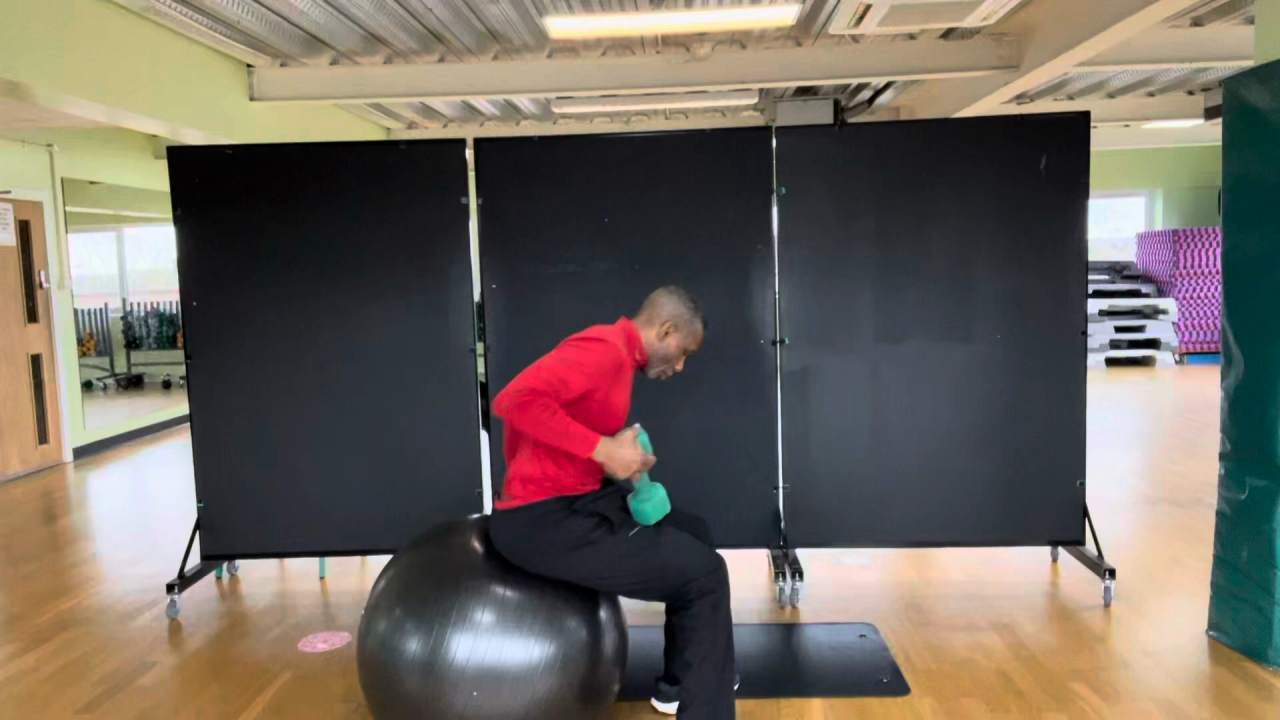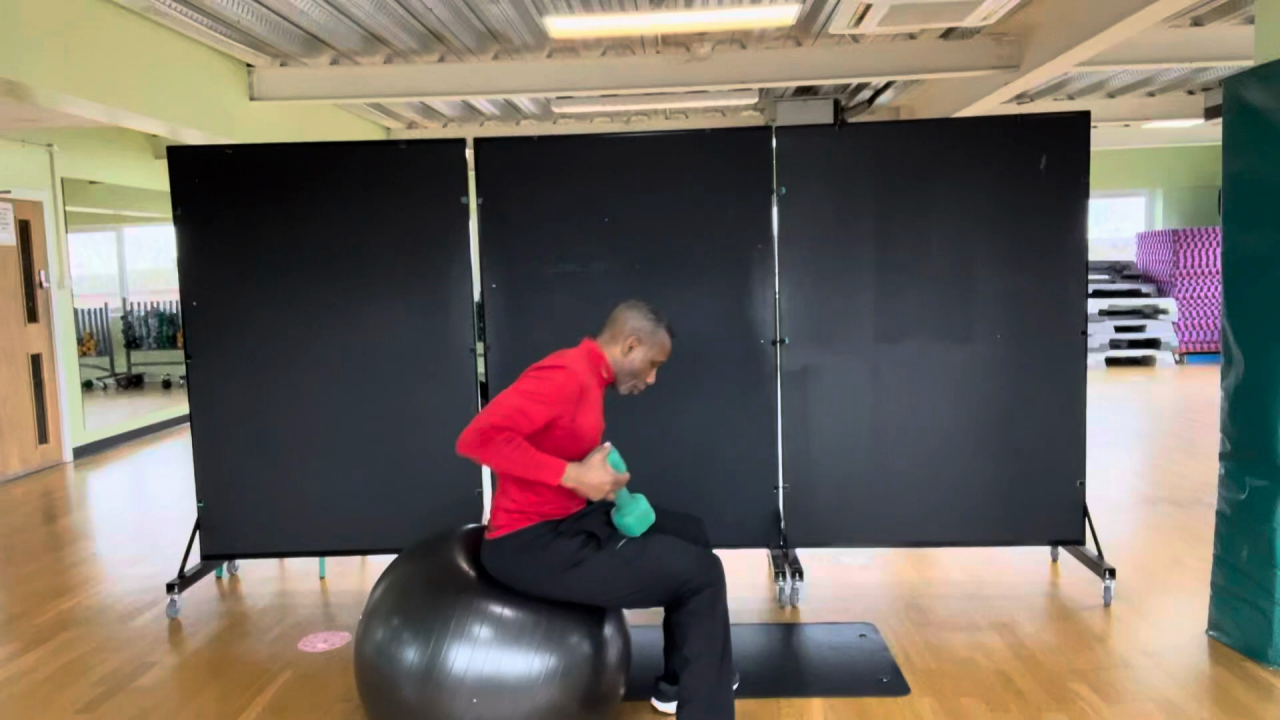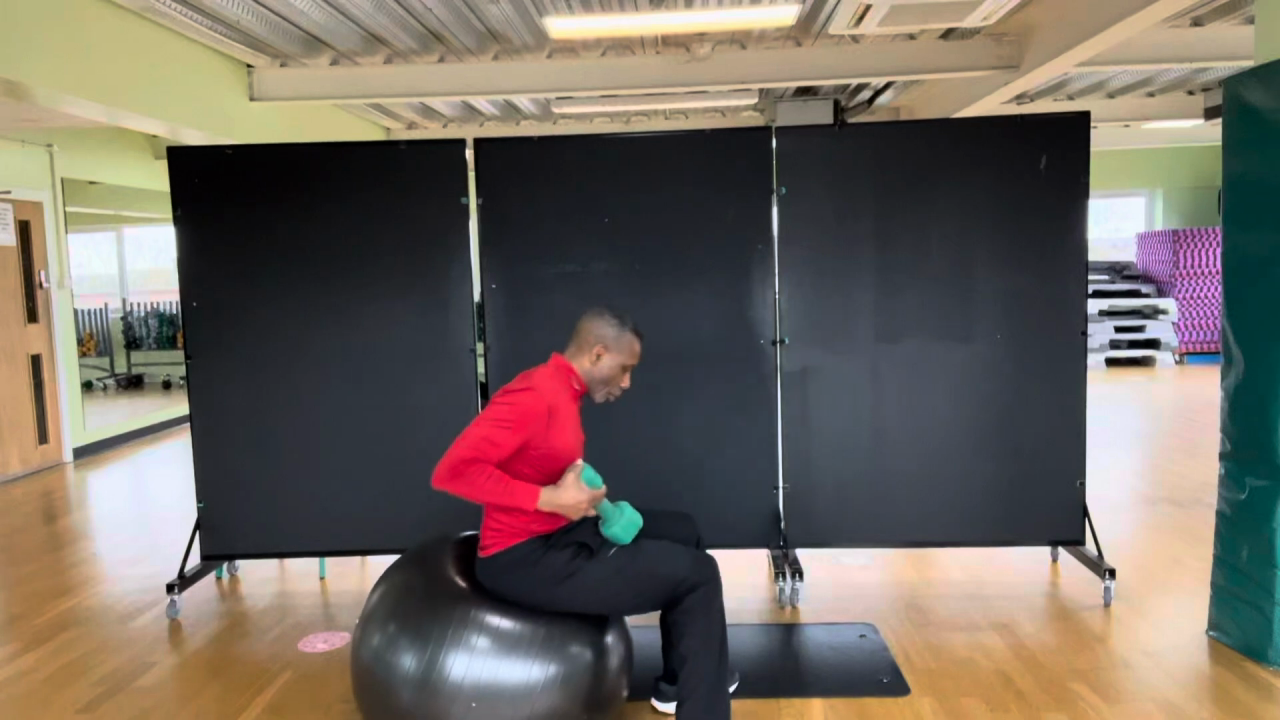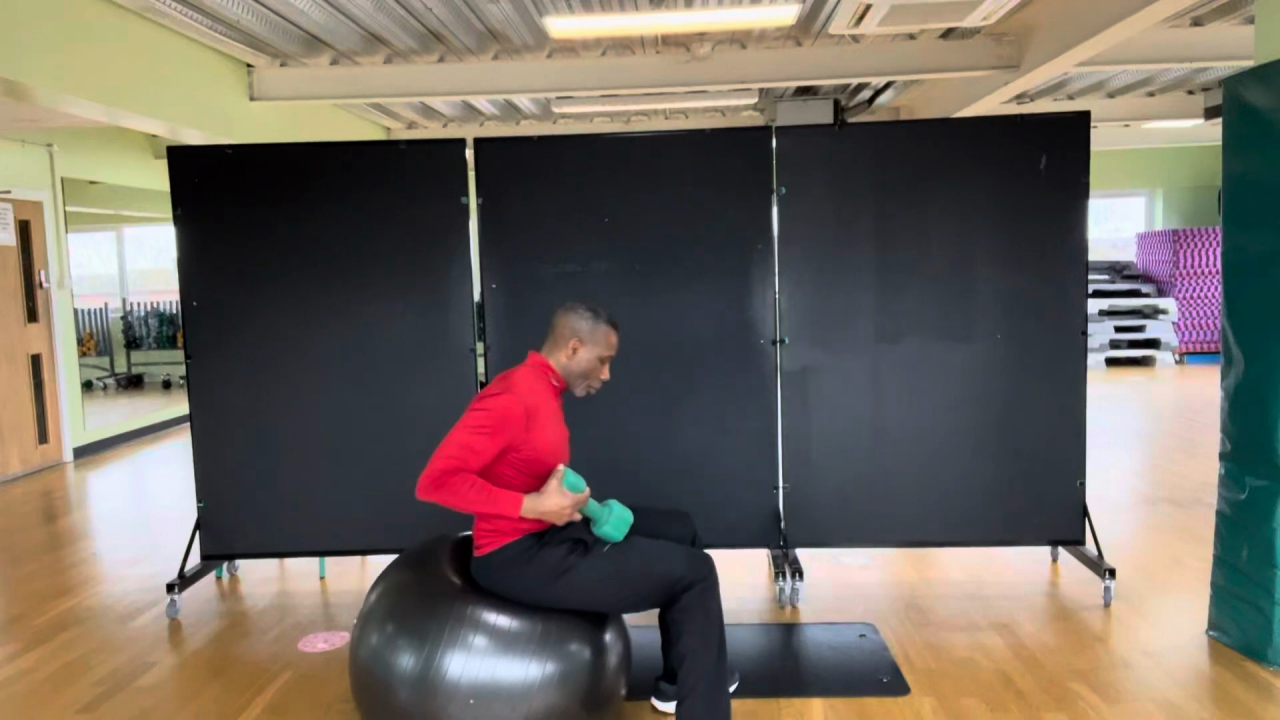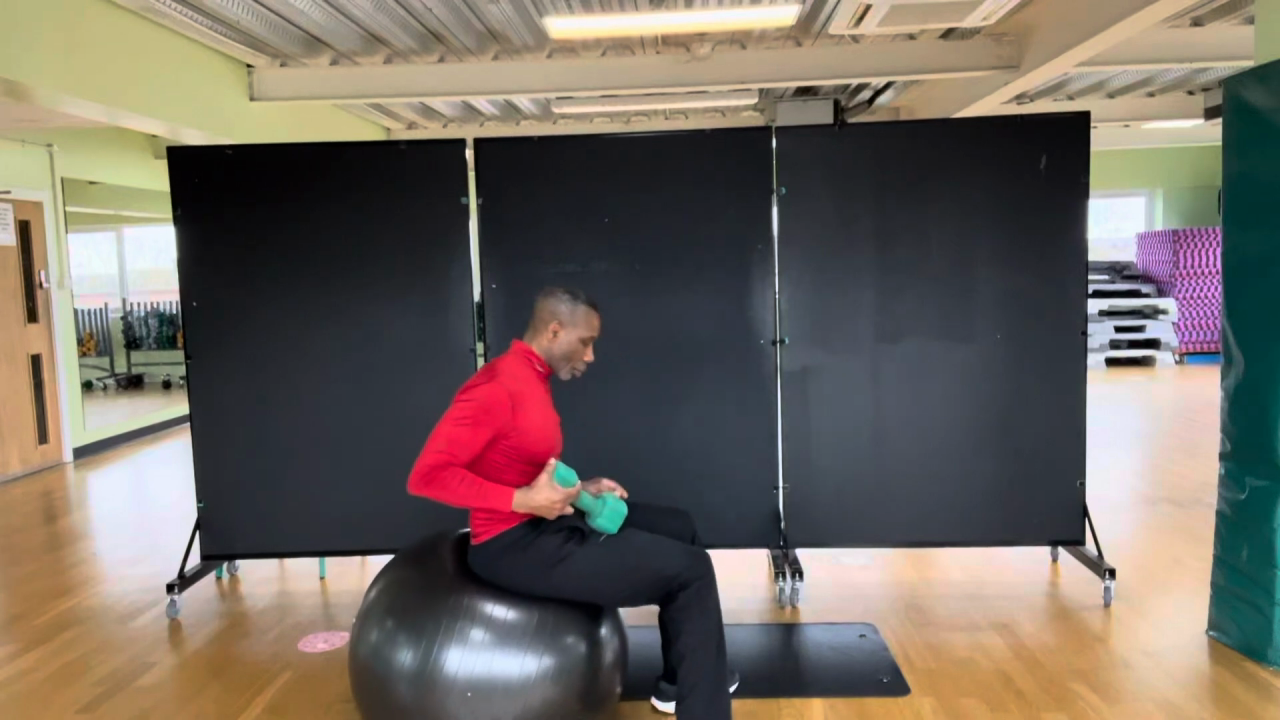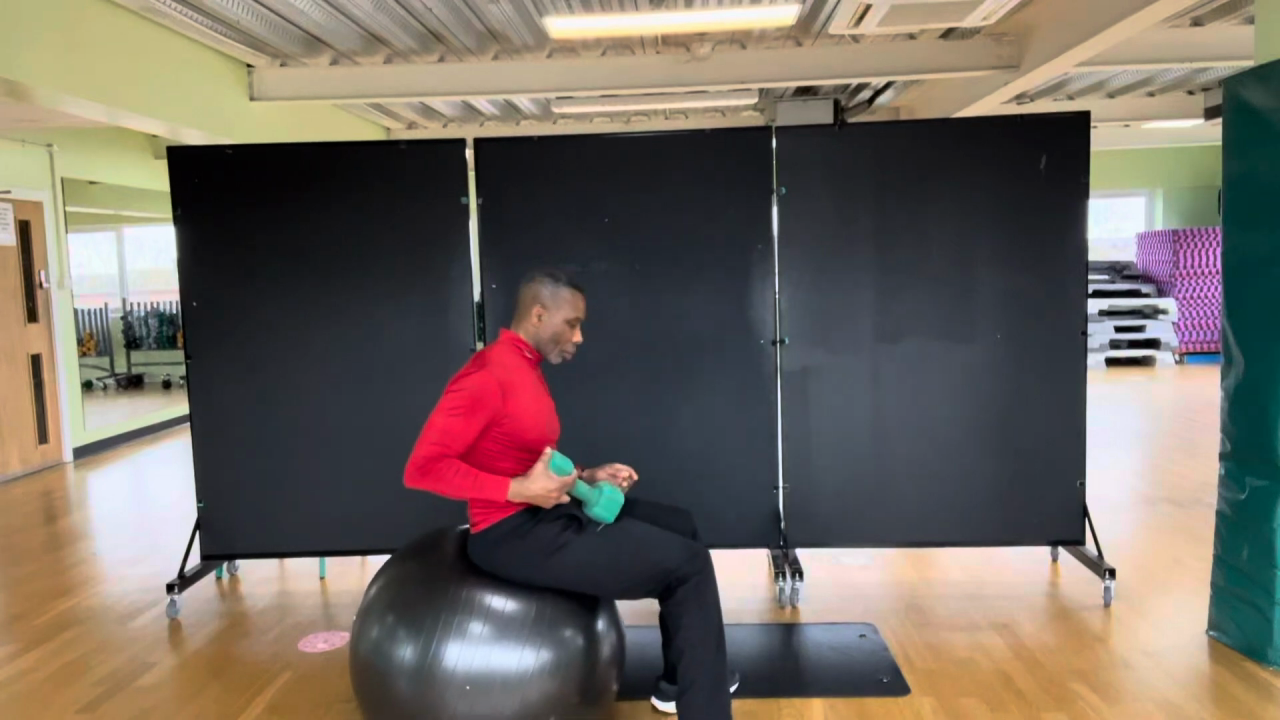
dt=0.1s
person 1, frame 1
left shoulder: (615, 356)
right shoulder: (601, 352)
right elbow: (515, 401)
right wrist: (604, 451)
left hip: (573, 504)
right hip: (542, 524)
left knee: (694, 534)
right knee: (707, 573)
left ankle: (678, 681)
person 1, frame 2
left shoulder: (586, 379)
right shoulder: (567, 378)
right elbow: (477, 439)
left wrist: (596, 493)
right wrist: (572, 477)
left hip: (563, 522)
right hip: (531, 547)
left knee: (689, 535)
right knee: (701, 574)
left ankle: (678, 680)
person 1, frame 3
left shoulder: (560, 393)
right shoulder: (537, 397)
right elbow: (453, 469)
left wrist: (580, 503)
right wrist: (549, 499)
left hip: (556, 534)
right hip: (525, 560)
left knee: (681, 533)
right knee: (697, 574)
left ankle: (678, 682)
person 1, frame 4
left shoulder: (543, 391)
right shoulder: (515, 398)
right elbow: (435, 480)
left wrist: (574, 502)
right wrist: (533, 505)
left hip: (551, 532)
right hip: (519, 558)
left knee: (678, 531)
right knee: (693, 572)
left ankle: (679, 682)
person 1, frame 5
left shoulder: (531, 381)
right shoulder: (499, 388)
right elbow: (427, 476)
left wrist: (582, 490)
right wrist: (524, 500)
left hip: (545, 522)
right hip: (516, 546)
left knee: (678, 529)
right knee: (691, 570)
left ankle: (681, 680)
person 1, frame 6
left shoulder: (525, 369)
right shoulder: (488, 376)
right elbow: (422, 467)
left wrist: (586, 477)
right wrist: (519, 490)
left hip: (545, 514)
right hip: (514, 536)
left knee: (678, 525)
right knee: (689, 564)
left ankle: (680, 680)
